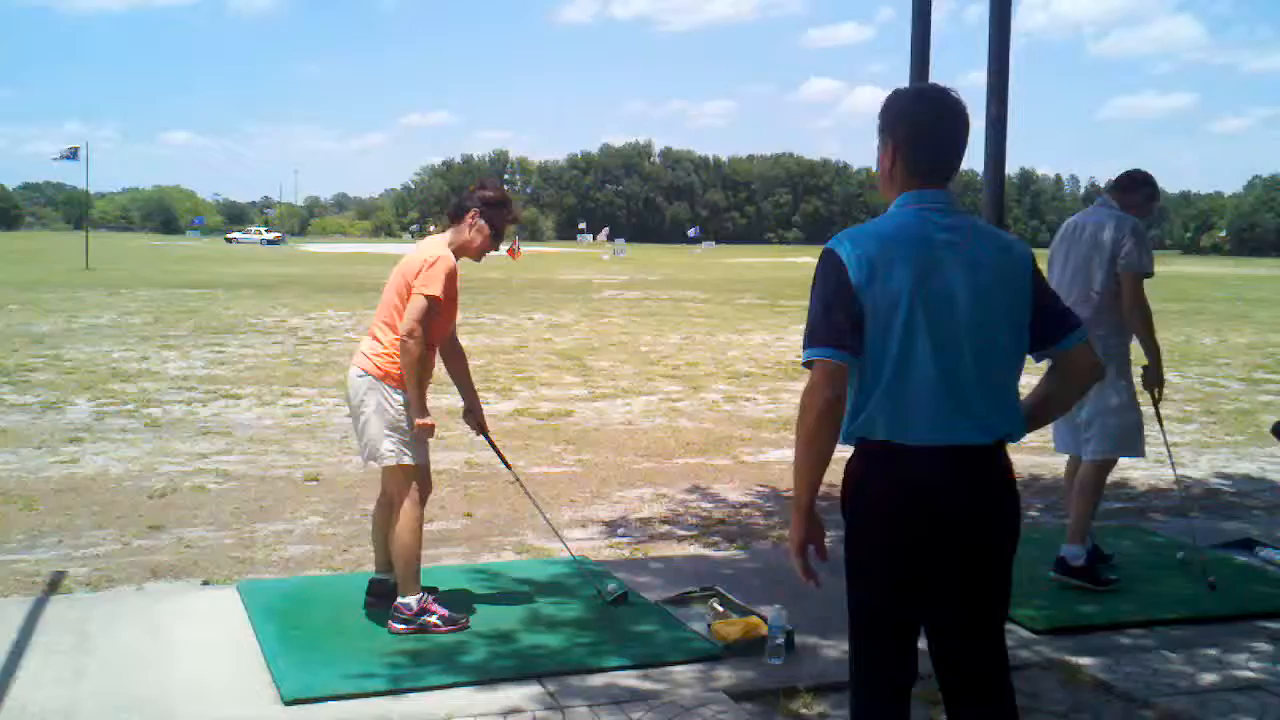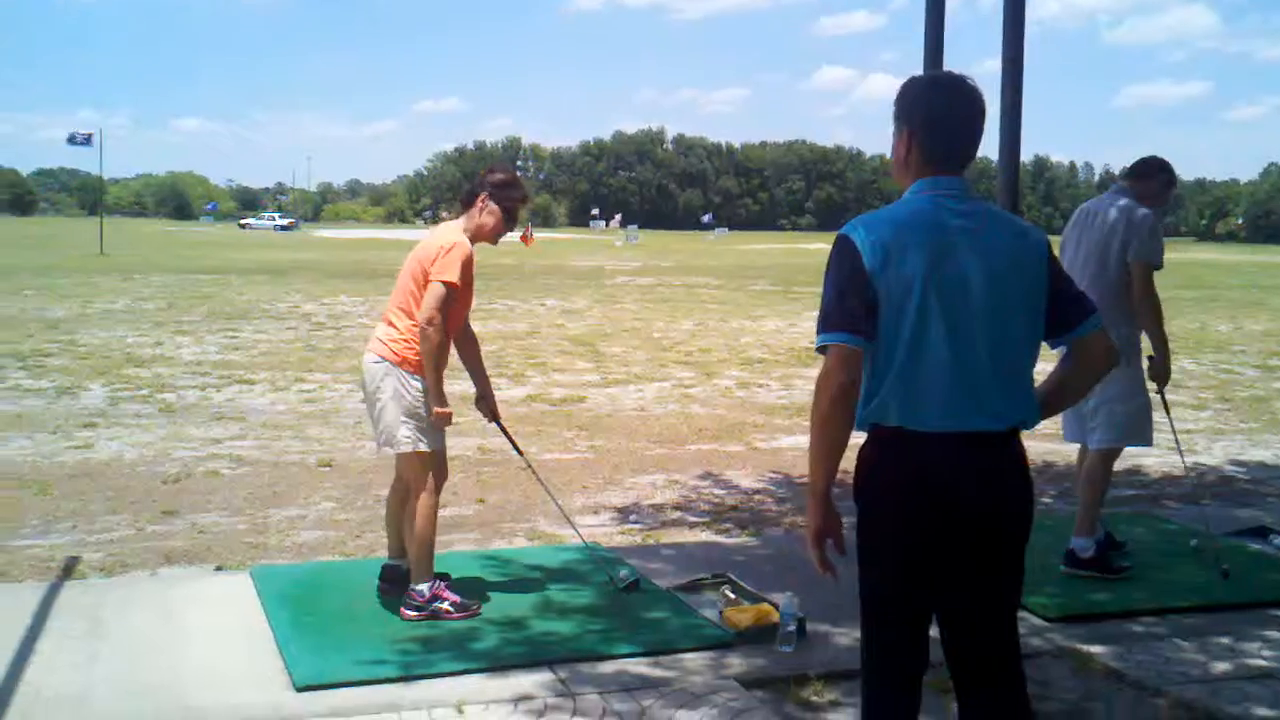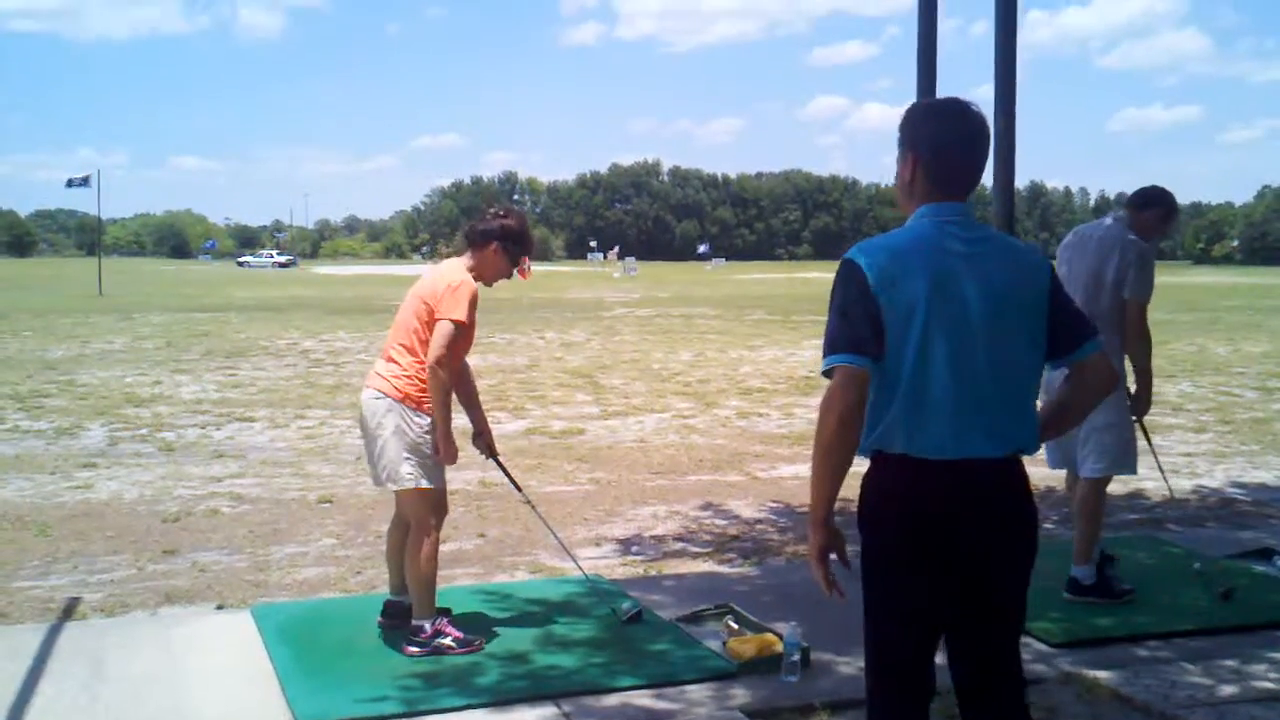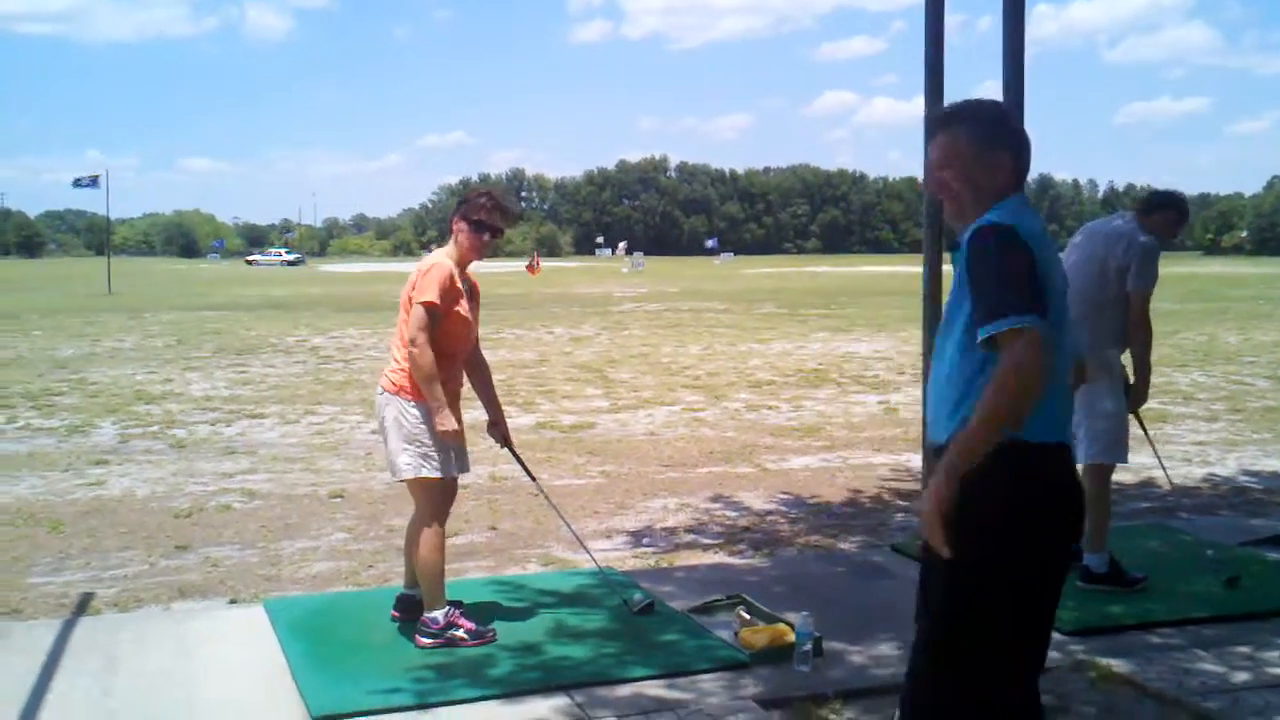
dt=0.4s
person 1, frame 1
left shoulder: (853, 254)
right shoulder: (1009, 254)
left elbow: (827, 393)
right elbow: (1081, 363)
left wrist: (803, 507)
left hip: (888, 483)
right hip: (982, 483)
person 1, frame 2
left shoulder: (866, 239)
right shoulder: (1023, 241)
left elbow: (840, 379)
right elbow: (1097, 349)
left wrist: (818, 495)
left hip: (902, 470)
right hip: (996, 470)
left knee: (893, 664)
right knee: (992, 661)
person 1, frame 3
left shoulder: (872, 265)
right shoulder: (1027, 265)
left elbow: (846, 402)
right elbow: (1098, 373)
left wrist: (820, 516)
left hip: (908, 497)
right hip: (1001, 495)
person 1, frame 4
left shoulder: (996, 238)
right shoulder: (1023, 239)
left elbow: (1027, 361)
left wrist: (948, 473)
left hip: (1000, 495)
right hip: (1034, 484)
person 2, frame 1
left shoulder: (436, 256)
right shoulder: (440, 260)
left elbow: (447, 343)
right elbow: (409, 333)
left wrist: (472, 404)
right wrist: (419, 407)
left hip: (378, 380)
right hip: (387, 383)
left knee: (396, 488)
right knee: (413, 490)
left ankle: (383, 582)
right ankle: (409, 606)
person 2, frame 2
left shoulder: (449, 240)
right shoulder: (456, 246)
left elbow: (459, 328)
right elbow: (428, 321)
left wrist: (484, 390)
right wrist: (436, 395)
left hip: (388, 364)
right hip: (402, 369)
left knee: (410, 474)
right knee: (429, 478)
left ankle: (397, 568)
right ankle: (422, 593)
person 2, frame 3
left shoulder: (446, 276)
right shoulder: (462, 285)
left elbow: (455, 365)
right elbow: (436, 360)
left wrist: (480, 427)
right wrist: (445, 433)
left hip: (385, 399)
right hip: (404, 405)
left knee: (410, 509)
right knee: (429, 515)
left ankle: (399, 603)
right ankle: (424, 630)
person 2, frame 4
left shoulder: (466, 281)
right shoulder: (438, 269)
left elbow: (471, 355)
right elbow: (416, 342)
left wrist: (495, 413)
right wrist: (441, 410)
left hip: (435, 402)
right hip: (413, 401)
left knee: (435, 501)
right knee: (434, 507)
left ankle: (412, 596)
right ankle: (435, 619)
person 3, frame 1
left shoulder: (1069, 226)
right shoulder: (1127, 229)
right elbow: (1132, 303)
right wrist: (1154, 360)
right hip: (1102, 358)
left knee: (1080, 454)
right knee: (1100, 456)
left ankle: (1081, 543)
right ankle: (1072, 556)
person 3, frame 2
left shoulder: (1083, 212)
right shoulder: (1140, 218)
right elbow: (1142, 294)
right wrist: (1162, 351)
right hip: (1111, 346)
left knee: (1091, 443)
right knee: (1106, 446)
left ankle: (1094, 532)
right ankle: (1081, 547)
person 3, frame 3
left shoulder: (1076, 235)
right shoulder: (1135, 249)
right elbow: (1134, 328)
right wrist: (1144, 385)
left hip: (1056, 367)
left knee: (1077, 468)
right knee: (1095, 473)
left ankle: (1089, 552)
right ankle: (1083, 576)
person 3, frame 4
left shoulder: (1092, 230)
right shoulder: (1142, 244)
right elbow: (1138, 321)
right wrist: (1141, 379)
right hip: (1088, 362)
right knee: (1097, 463)
right ankle: (1096, 563)
